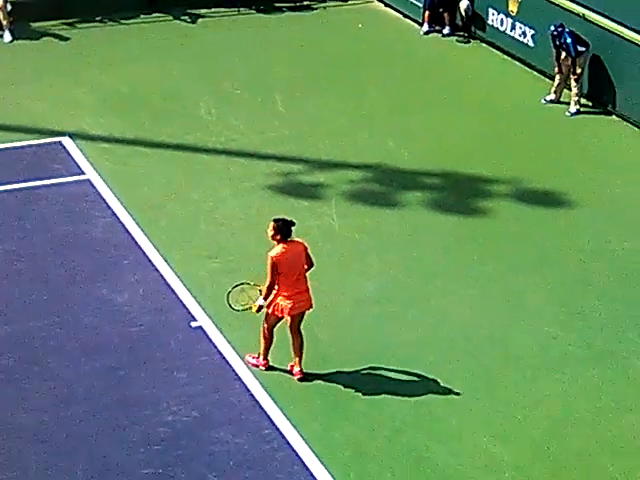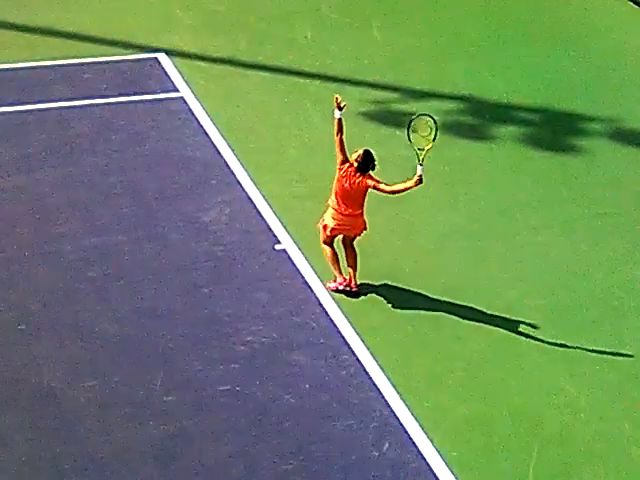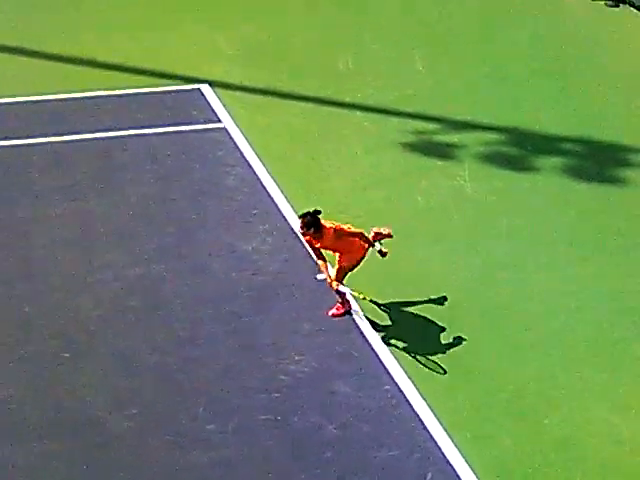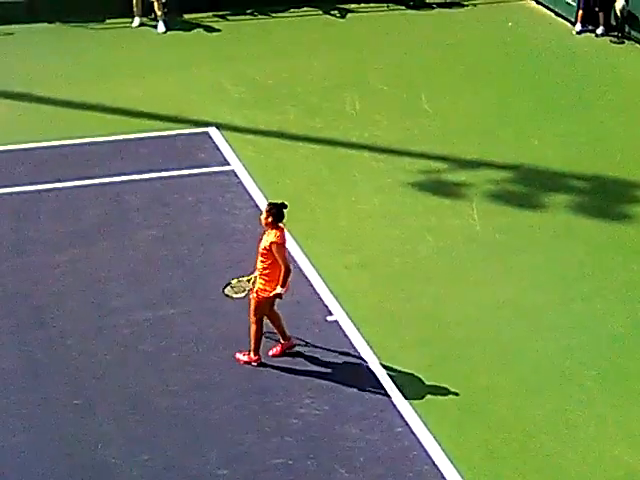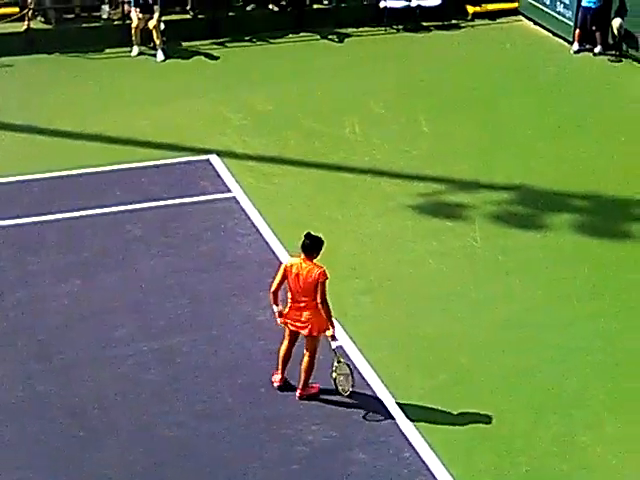
dt=1s
person 1, frame 1
left shoulder: (274, 255)
right shoulder: (300, 245)
left elbow: (271, 283)
right elbow: (310, 265)
left wrist: (261, 301)
left hip: (284, 299)
right hip: (302, 297)
left knee: (267, 327)
right knee: (295, 330)
left ankle: (262, 359)
right ankle: (298, 367)
person 1, frame 2
left shoulder: (343, 167)
right shoulder: (367, 181)
left elbow: (339, 137)
right elbow: (390, 189)
left wrist: (338, 113)
right wrist: (413, 183)
left hip: (335, 219)
right hip: (355, 222)
left knee: (326, 243)
right knee: (348, 245)
left ankle: (340, 279)
right ankle: (353, 280)
person 1, frame 3
left shoulder: (331, 231)
right shoulder: (308, 237)
left elbow: (360, 234)
right elbow: (320, 259)
right wrist: (328, 277)
left hip: (353, 250)
right hip: (341, 247)
left knee: (336, 281)
left ankle: (344, 304)
right ankle: (376, 235)
person 1, frame 4
left shoulder: (273, 240)
right shoulder: (278, 230)
left elbow: (286, 268)
left wrist: (280, 288)
left hip: (267, 285)
right hip: (271, 281)
left knee: (256, 320)
right knee: (269, 310)
left ankle: (254, 355)
right ankle: (286, 340)
person 1, frame 5
left shoulder: (289, 263)
right shoulder: (319, 272)
left elbow: (274, 290)
right elbow: (322, 302)
left wrist: (276, 307)
right wrist: (331, 325)
left hip: (293, 314)
right hip: (312, 318)
left knee: (288, 342)
right knee: (310, 353)
left ankle: (280, 377)
right ankle: (302, 389)
